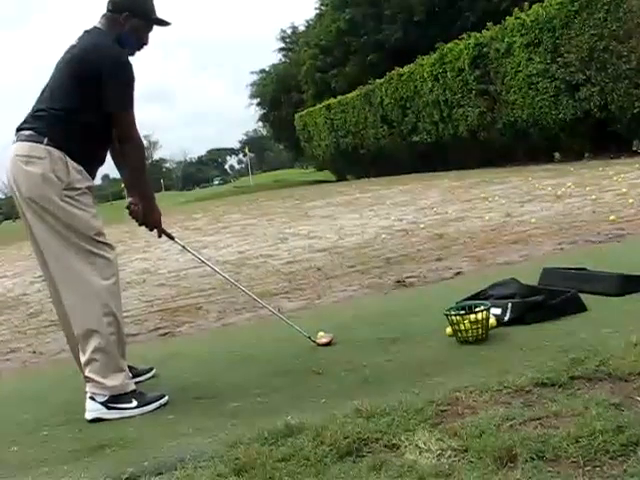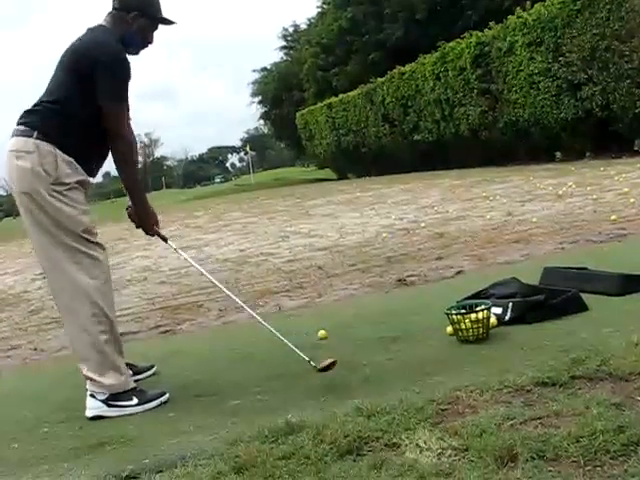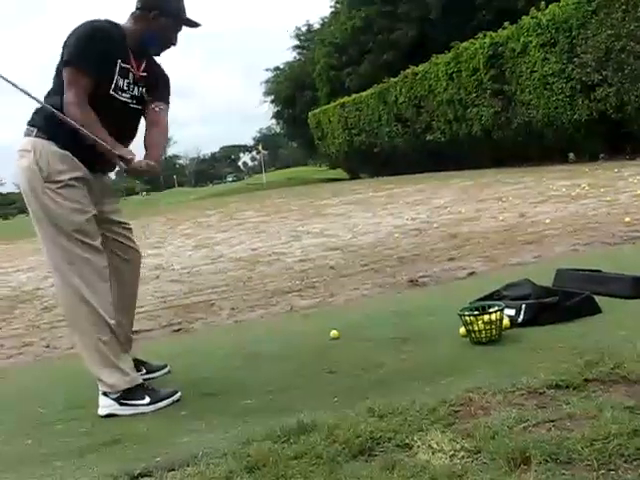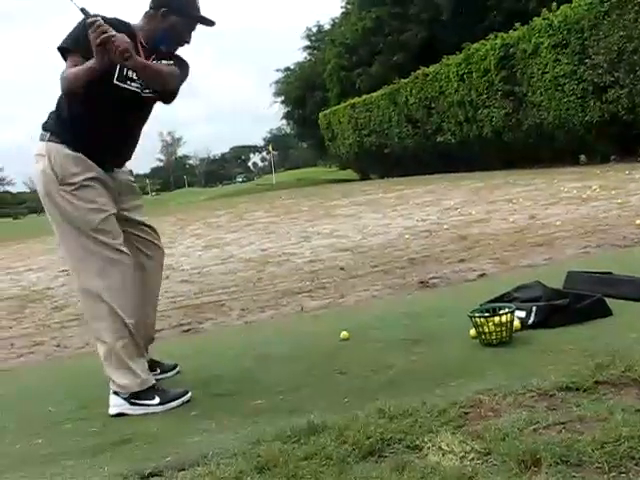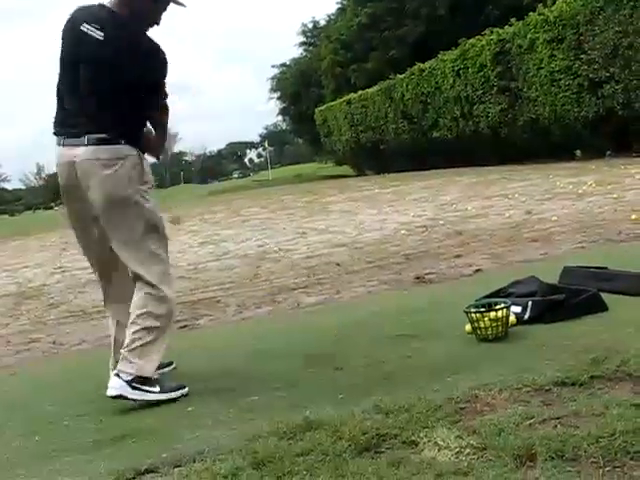
dt=0.3s
person 1, frame 1
left shoulder: (88, 50)
right shoulder: (111, 58)
left elbow: (111, 136)
right elbow: (128, 138)
left wrist: (135, 194)
right wrist: (148, 201)
left hip: (31, 162)
right hip: (49, 166)
left knee: (71, 276)
right knee: (94, 272)
left ankle: (104, 368)
right ankle: (108, 392)
person 1, frame 2
left shoulder: (96, 49)
right shoulder: (108, 53)
left elbow: (113, 136)
right elbow: (120, 136)
left wrist: (134, 198)
right wrist: (141, 203)
left hip: (43, 161)
right hip: (44, 162)
left knee: (75, 270)
right knee: (84, 270)
left ankle: (104, 365)
right ankle: (107, 390)
person 1, frame 3
left shoulder: (155, 75)
right shoulder: (95, 35)
left elbow: (157, 121)
right elbow: (73, 103)
left wrist: (150, 163)
right wrist: (115, 151)
left hip: (93, 169)
right hip: (51, 159)
left knee: (123, 256)
right knee: (85, 271)
left ankle: (120, 359)
right ankle: (117, 388)
person 1, frame 4
left shoulder: (171, 64)
left elbow: (165, 81)
right elbow: (69, 83)
left wrist: (129, 57)
right wrist: (98, 62)
left hip: (110, 169)
right hip: (66, 162)
left knee: (146, 254)
right knee: (107, 270)
left ankle: (135, 358)
right ankle: (129, 389)
person 1, frame 5
right shoulder: (147, 52)
right elbow: (159, 126)
right wrist: (155, 144)
left hip: (69, 156)
right hip: (114, 159)
left knee: (112, 265)
right knee: (150, 267)
left ankle: (129, 356)
right ankle: (132, 372)
